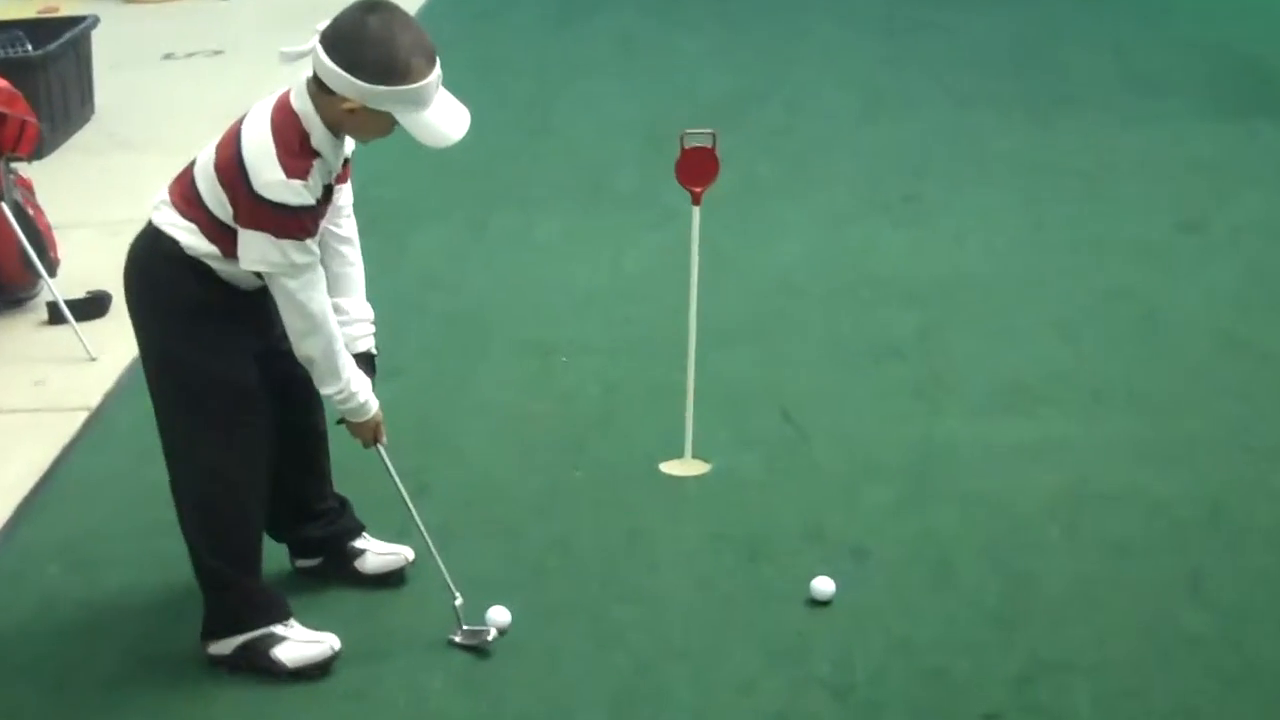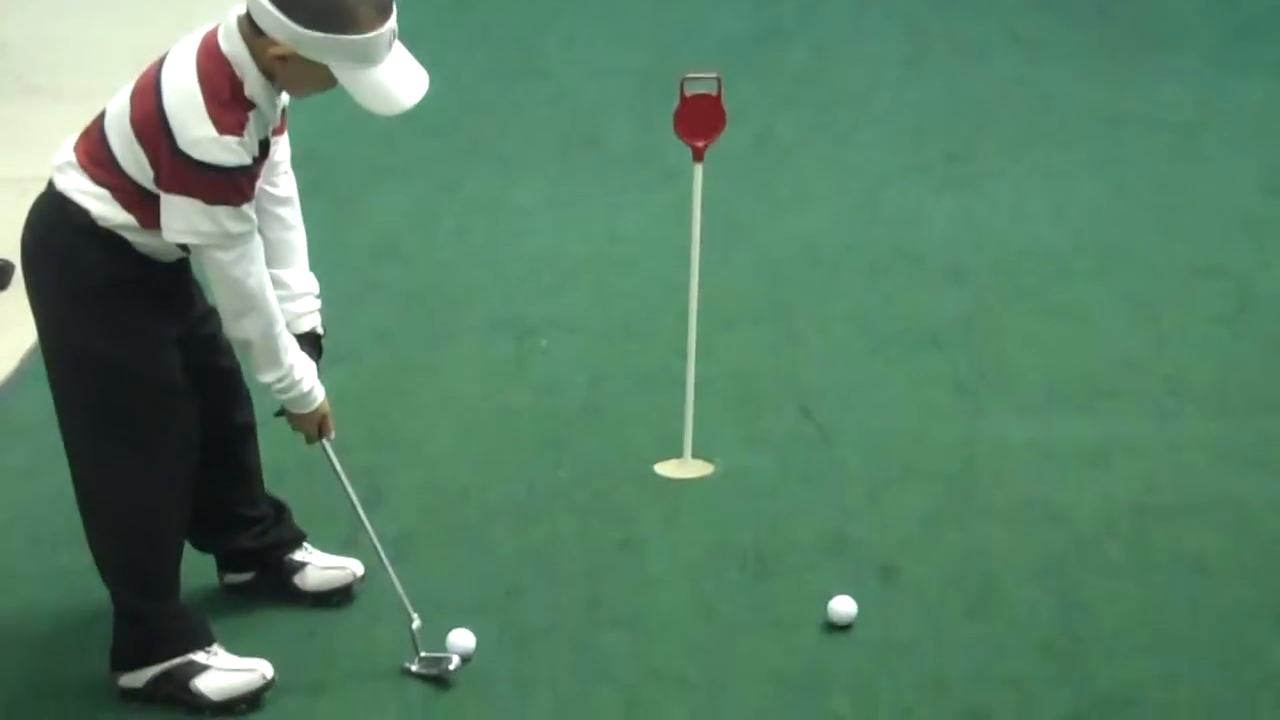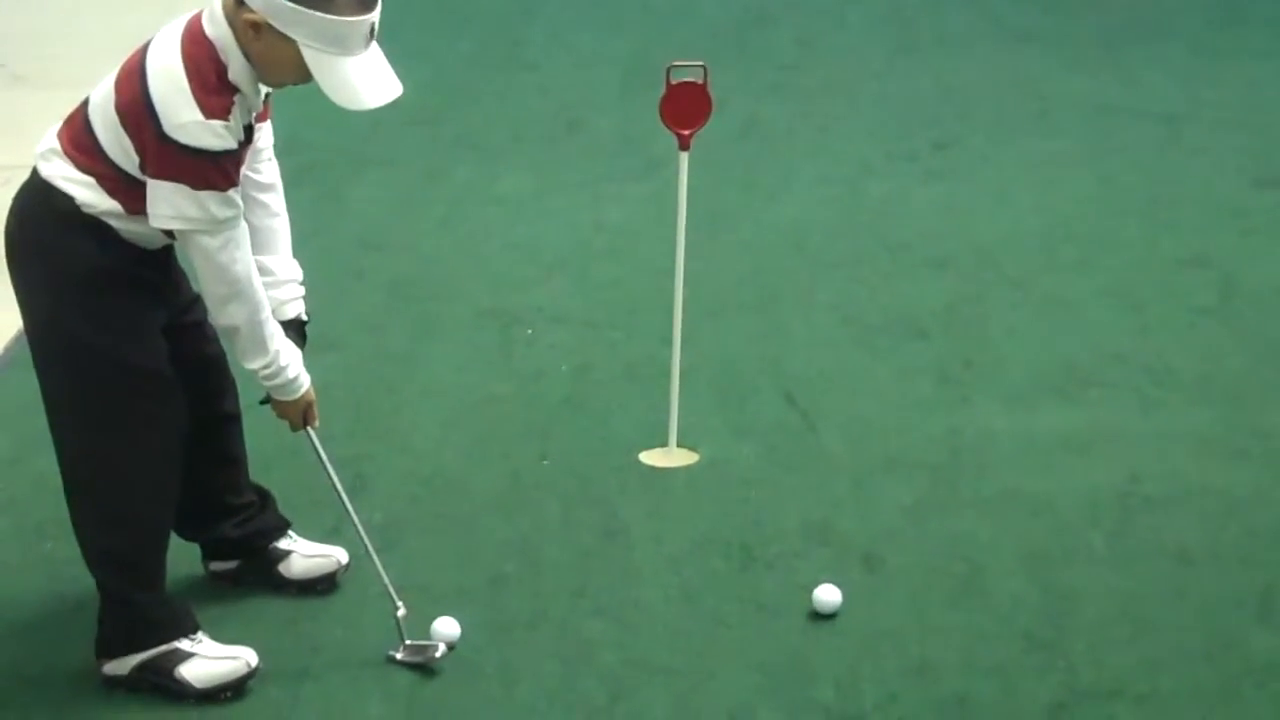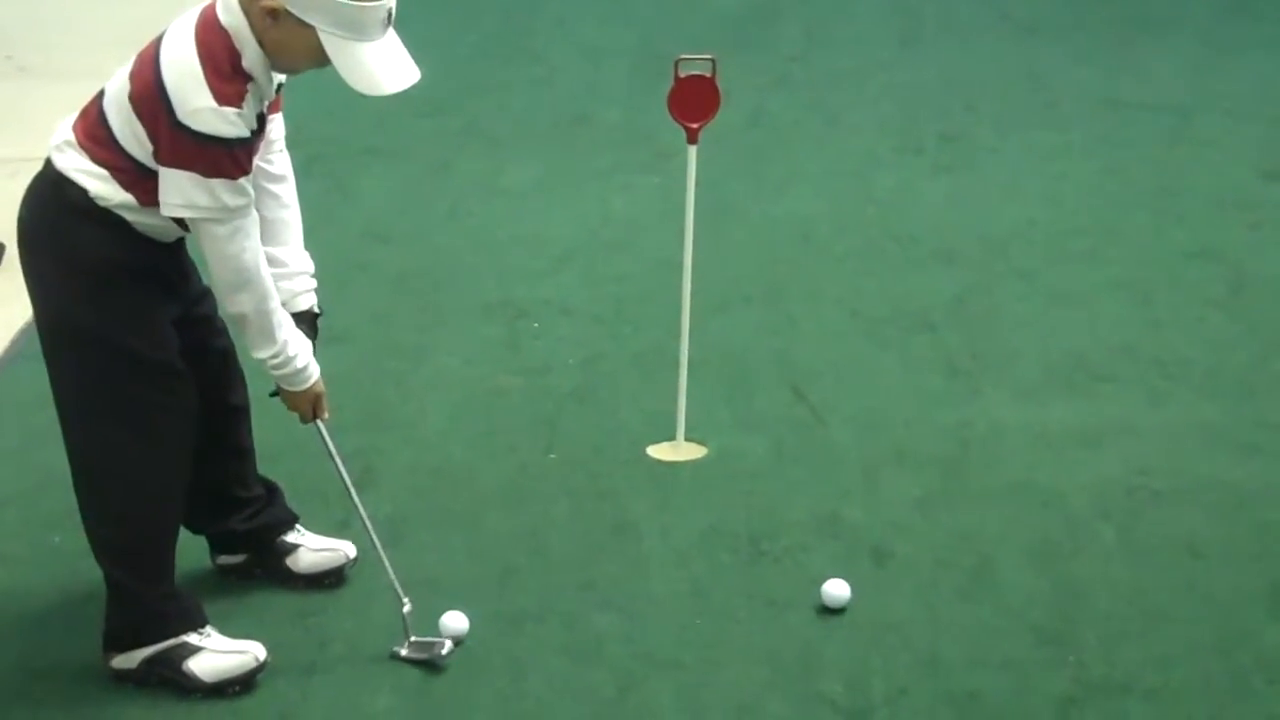
dt=1s
person 1, frame 1
left shoulder: (322, 118)
right shoulder: (279, 168)
left elbow: (338, 229)
right elbow: (302, 297)
left wrist: (360, 343)
right wrist: (354, 396)
left hip: (231, 276)
right hip: (180, 285)
left knee: (293, 405)
right knee: (226, 443)
left ankle: (322, 537)
right ankle: (239, 621)
person 1, frame 2
left shoulder: (253, 60)
right shoulder: (207, 125)
left elbow: (274, 191)
right elbow: (238, 277)
left wrist: (303, 324)
right wrist: (299, 387)
left hip: (146, 246)
right hip: (89, 259)
left knee: (218, 400)
right knee: (142, 442)
left ankle: (257, 550)
right ankle: (154, 648)
person 1, frame 3
right shoulder: (192, 107)
left elbow: (258, 179)
right elbow: (223, 262)
left wrist: (287, 311)
right wrist: (284, 373)
left hip: (128, 234)
right hip: (72, 245)
left knee: (203, 383)
right knee: (127, 428)
left ankle: (242, 538)
right ankle: (139, 635)
person 1, frame 4
right shoulder: (205, 96)
left elbow: (270, 170)
right elbow: (233, 256)
left wrist: (298, 305)
right wrist: (292, 364)
left hip: (140, 225)
right hip: (85, 237)
left knee: (212, 377)
right knee: (137, 418)
left ankle: (248, 528)
right ankle: (147, 629)
